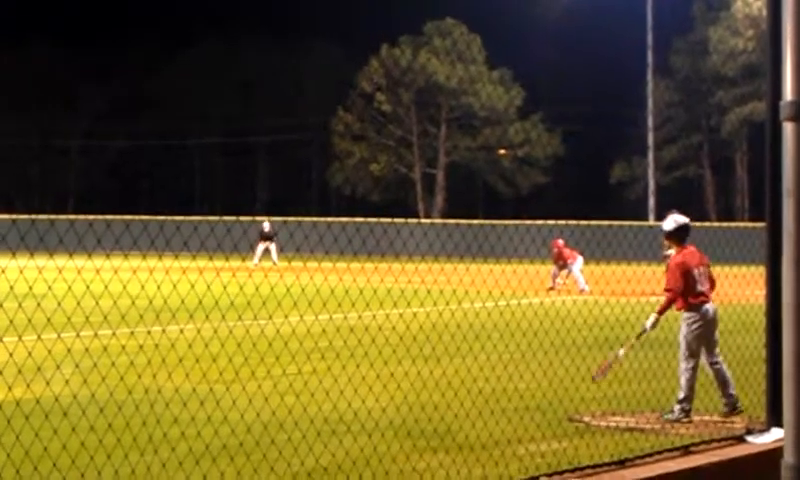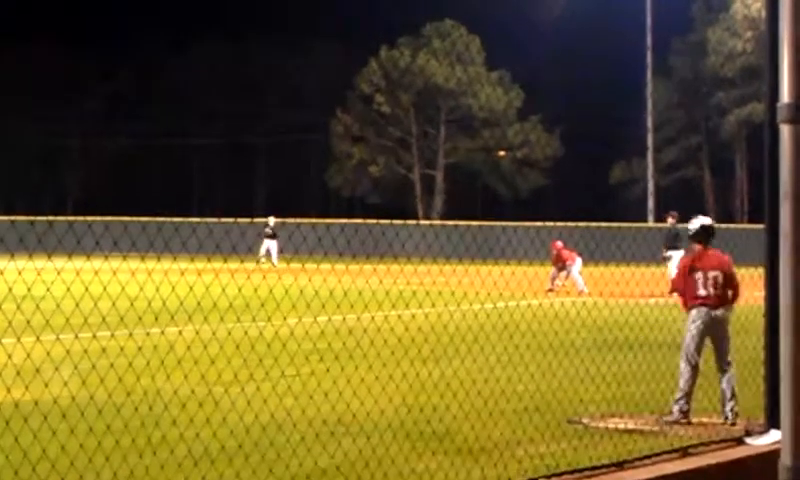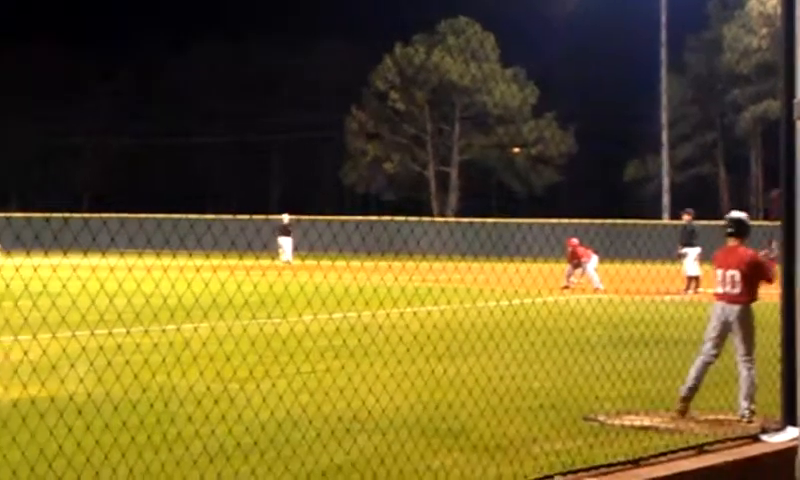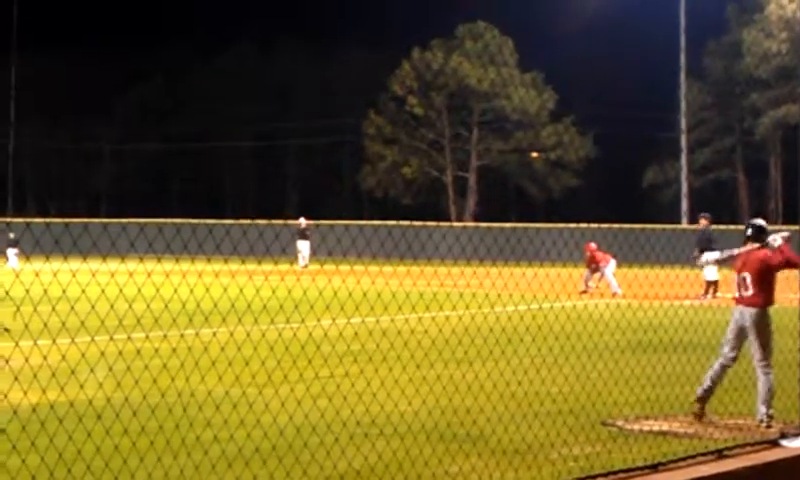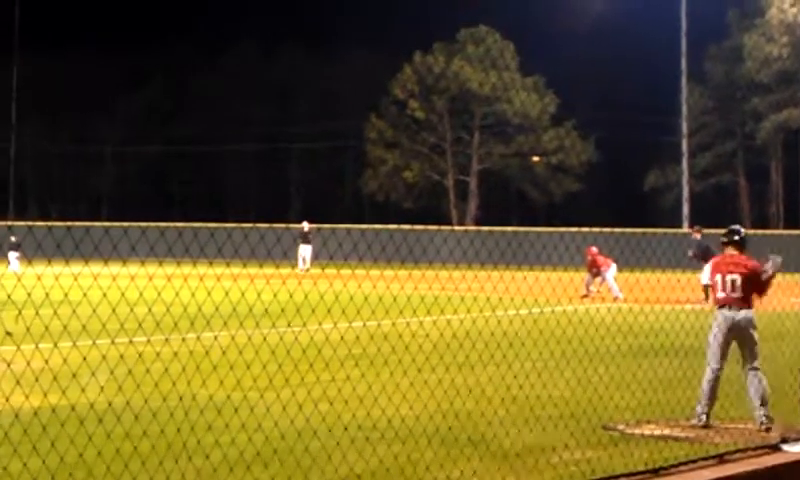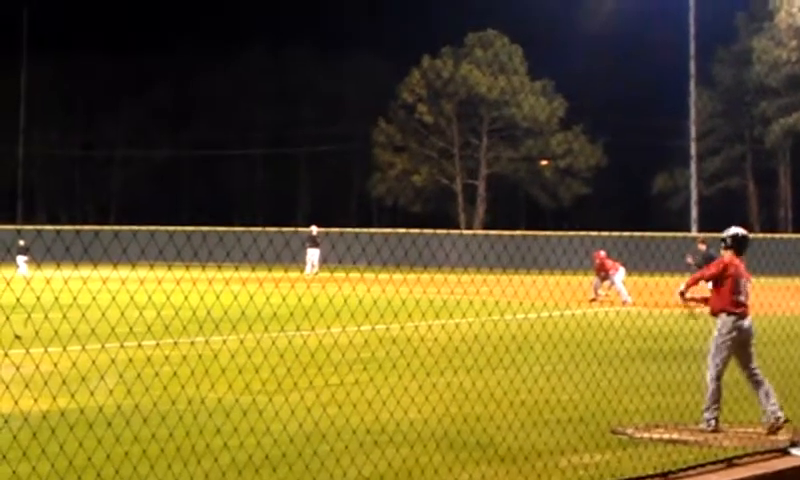
dt=0.4s
person 1, frame 1
left shoulder: (676, 261)
right shoulder: (699, 255)
left elbow: (673, 293)
right elbow: (711, 283)
left wrist: (657, 314)
left hip: (693, 314)
right hip: (709, 309)
left knee: (688, 363)
right knee: (714, 358)
left ankle: (683, 410)
right ankle: (731, 403)
person 1, frame 2
left shoulder: (687, 262)
right shoulder: (724, 260)
left elbow: (681, 291)
right elbow: (735, 291)
left hip: (698, 313)
right hip: (719, 314)
left knee: (689, 364)
right knee: (725, 364)
left ankle: (681, 411)
right ankle: (729, 412)
person 1, frame 3
left shoulder: (718, 255)
right shoulder: (751, 257)
right elbow: (769, 278)
right wrist: (769, 259)
left hip: (720, 308)
right hip: (741, 310)
left knee: (706, 355)
right knee: (746, 361)
left ankle: (686, 396)
right ankle: (746, 410)
person 1, frame 4
left shoulder: (740, 258)
right shoulder: (764, 257)
left wrist: (773, 246)
right wrist: (781, 243)
left hip: (739, 311)
right hip: (757, 314)
left knee: (725, 358)
right knee: (763, 366)
left ankle: (702, 397)
right ankle: (765, 416)
person 1, frame 5
left shoulder: (716, 263)
right shoulder: (752, 265)
right elbow: (760, 291)
right wrist: (770, 272)
left hip: (722, 316)
right hip: (745, 316)
left knee: (713, 368)
right knee: (753, 369)
left ankle: (702, 416)
right ankle: (763, 418)
person 1, frame 6
left shoulder: (725, 264)
right shoulder: (742, 269)
left elbow: (701, 275)
left wrist: (684, 288)
right wrist: (696, 299)
left hip: (728, 323)
right hip: (745, 323)
left knee: (714, 373)
right knee: (753, 372)
left ankle: (711, 420)
right ankle: (775, 414)
